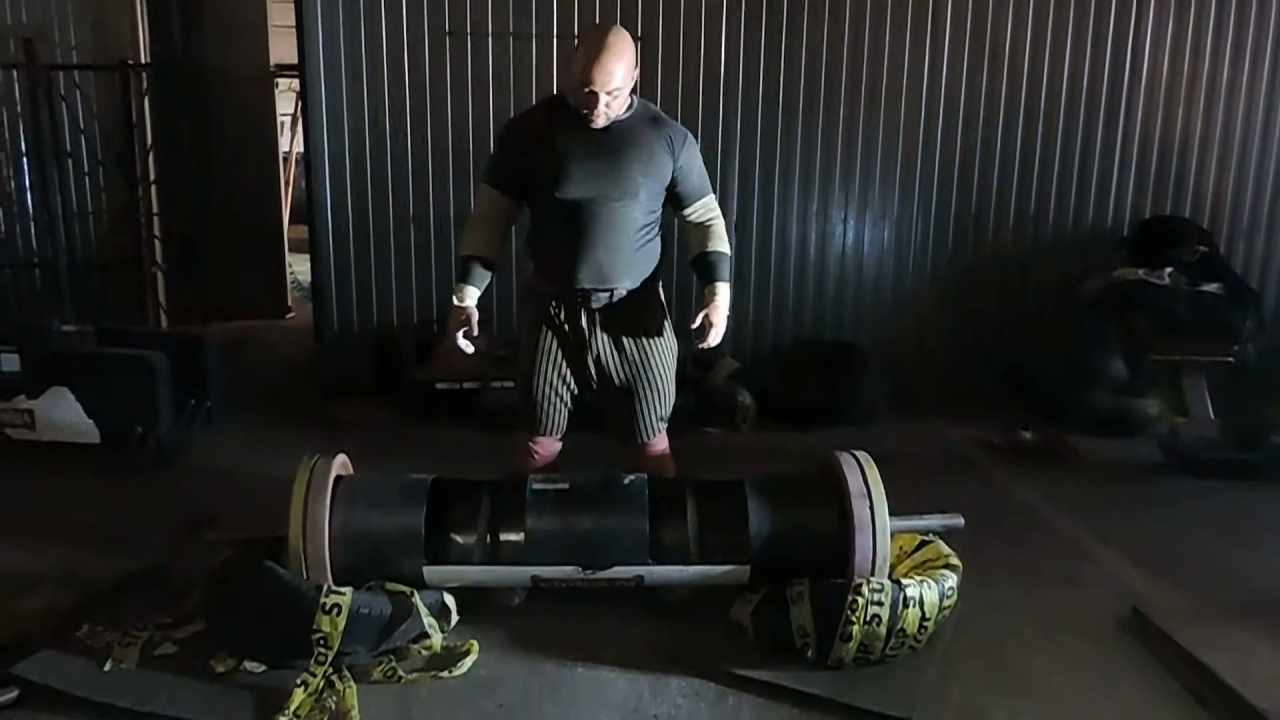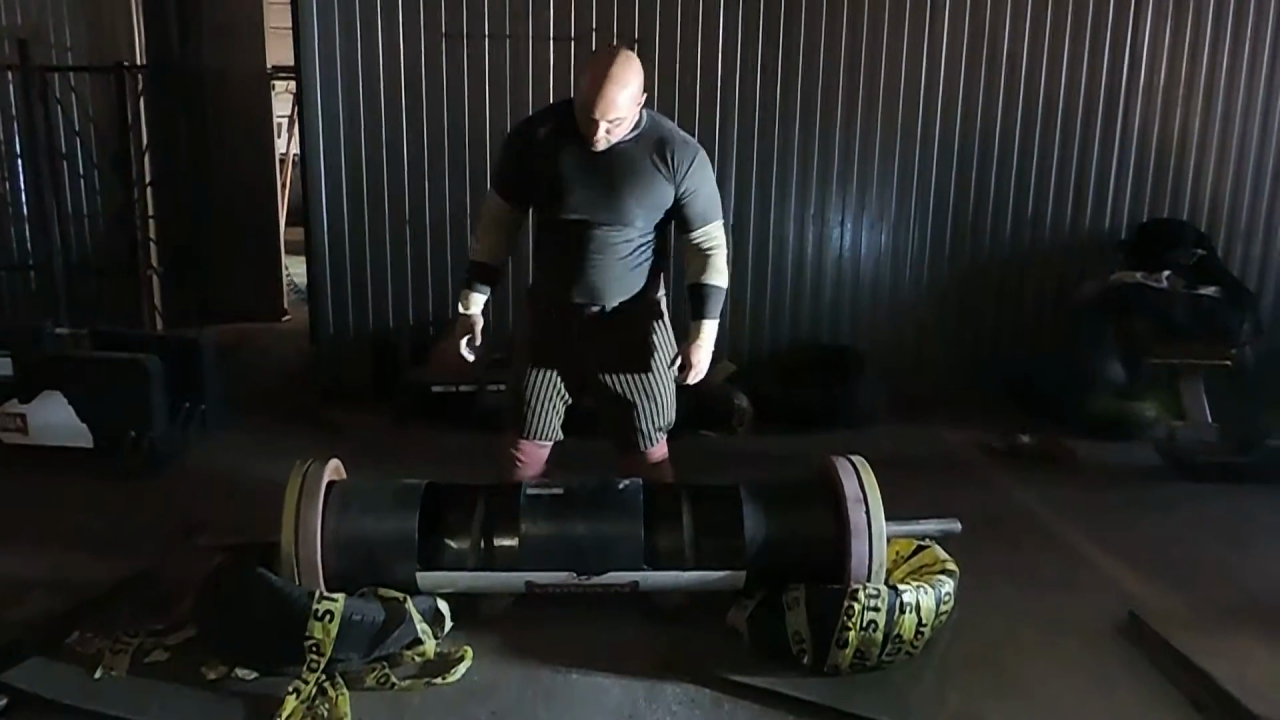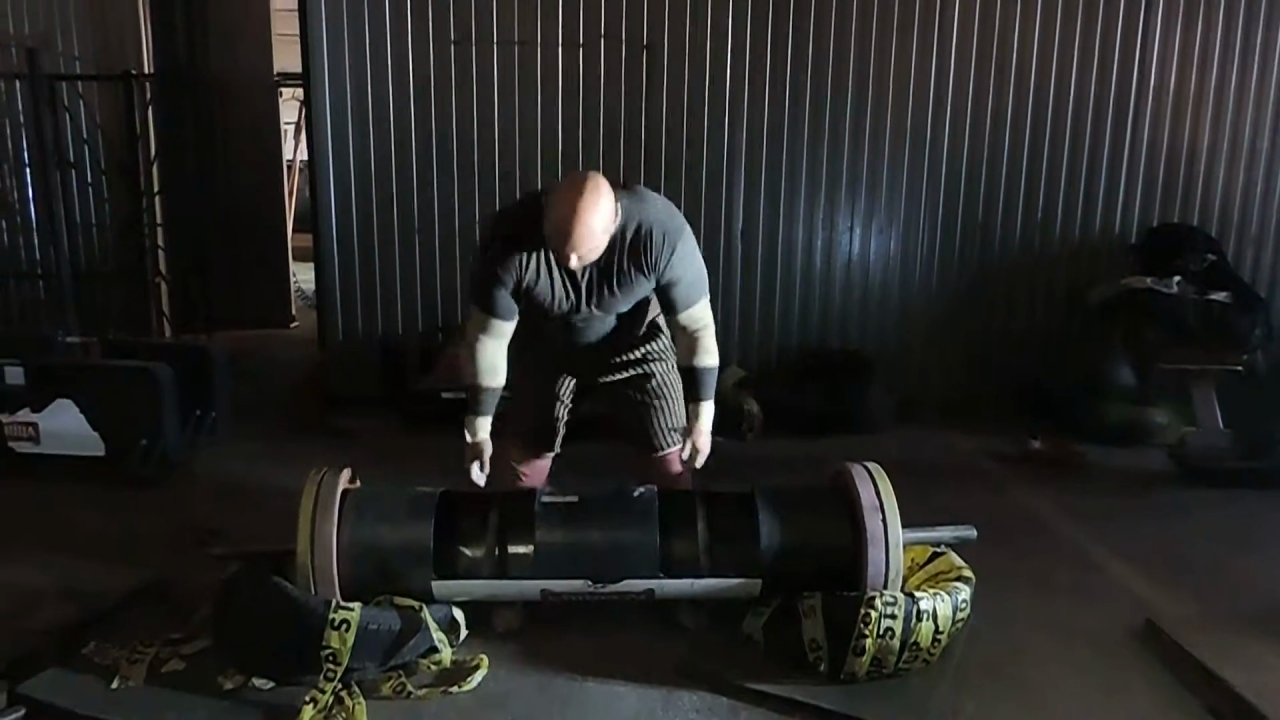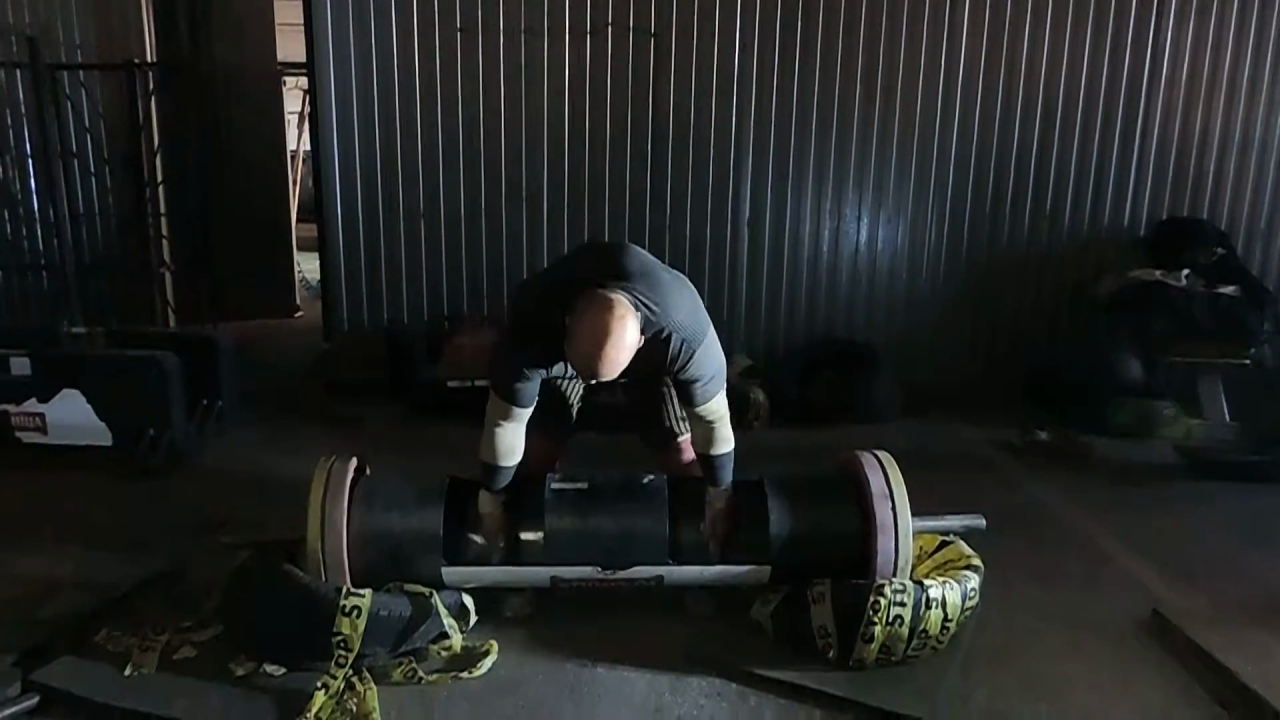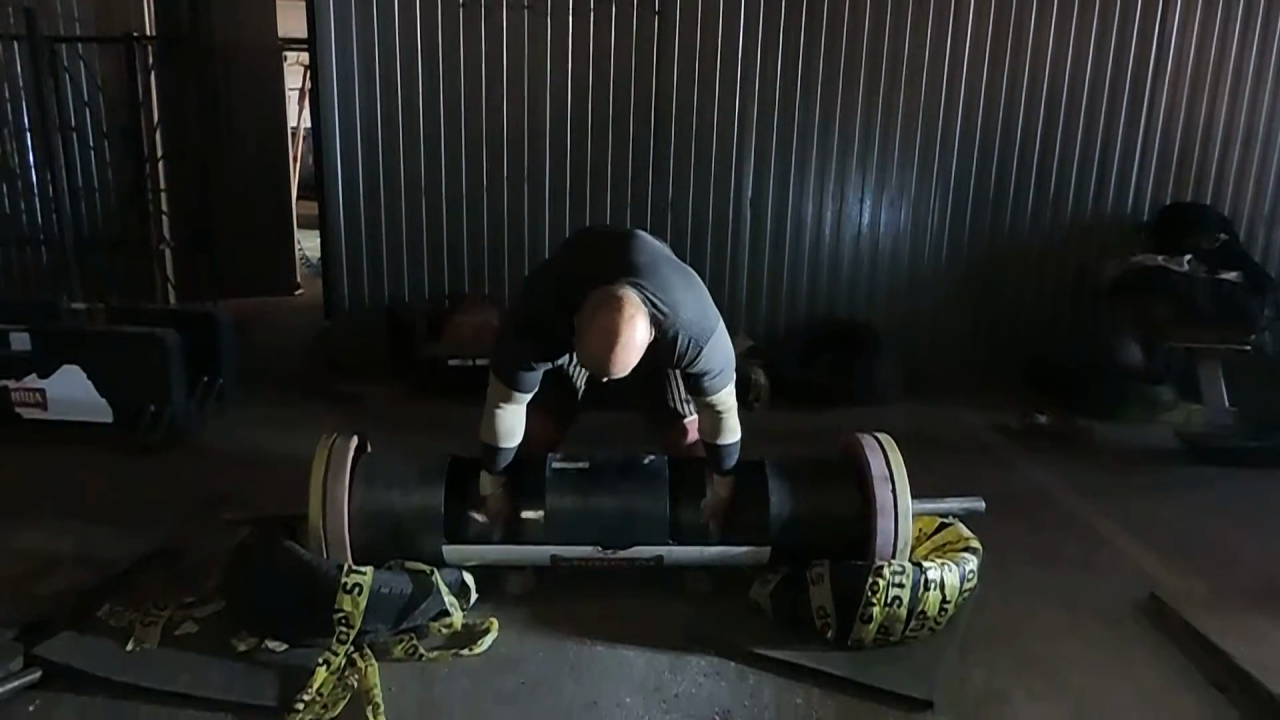
dt=0.4s
person 1, frame 1
left shoulder: (669, 137)
right shoulder: (528, 131)
left elbow: (703, 217)
right elbow: (491, 216)
left wrist: (718, 291)
right wrist: (467, 295)
left hip: (634, 313)
right hip: (552, 310)
left knee: (650, 442)
right knee: (540, 441)
person 1, frame 2
left shoulder: (678, 154)
right shoulder: (534, 137)
left elbow: (709, 245)
right elbow: (498, 221)
left wrist: (704, 330)
right wrist: (472, 301)
left hip: (633, 323)
right hip: (550, 317)
left knee: (648, 452)
right knee: (527, 447)
person 1, frame 3
left shoulder: (661, 233)
right shoulder: (510, 239)
left elbow: (697, 326)
right elbow: (489, 338)
left wrist: (702, 413)
right wrist: (479, 427)
left hip: (636, 347)
right hip: (547, 348)
left knee: (673, 463)
right knee: (523, 467)
person 1, frame 4
left shoulder: (685, 332)
right shoulder: (530, 329)
left elbow: (713, 418)
right elbow: (506, 421)
left wrist: (719, 503)
right wrist: (492, 506)
left knee: (683, 453)
right knee: (535, 455)
person 1, frame 5
left shoulder: (693, 327)
right shoulder: (537, 322)
left elbow: (720, 408)
right elbow: (505, 403)
left knee: (685, 433)
right knee: (539, 433)
